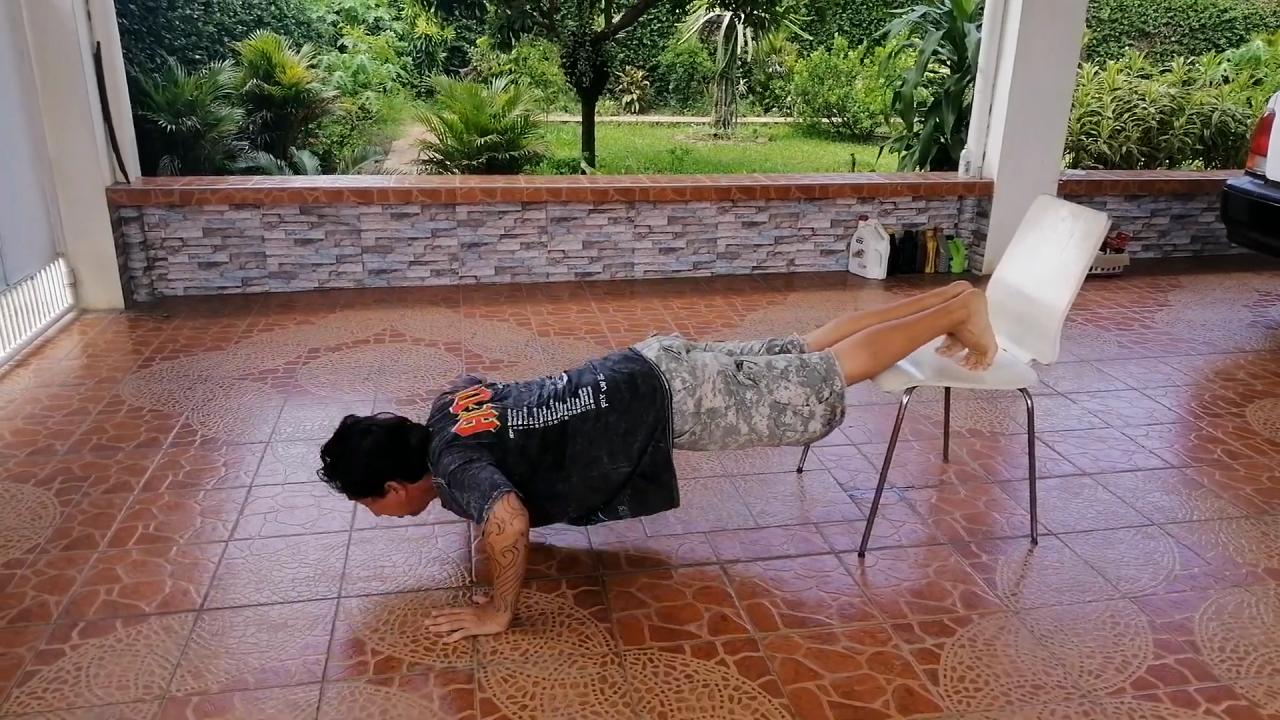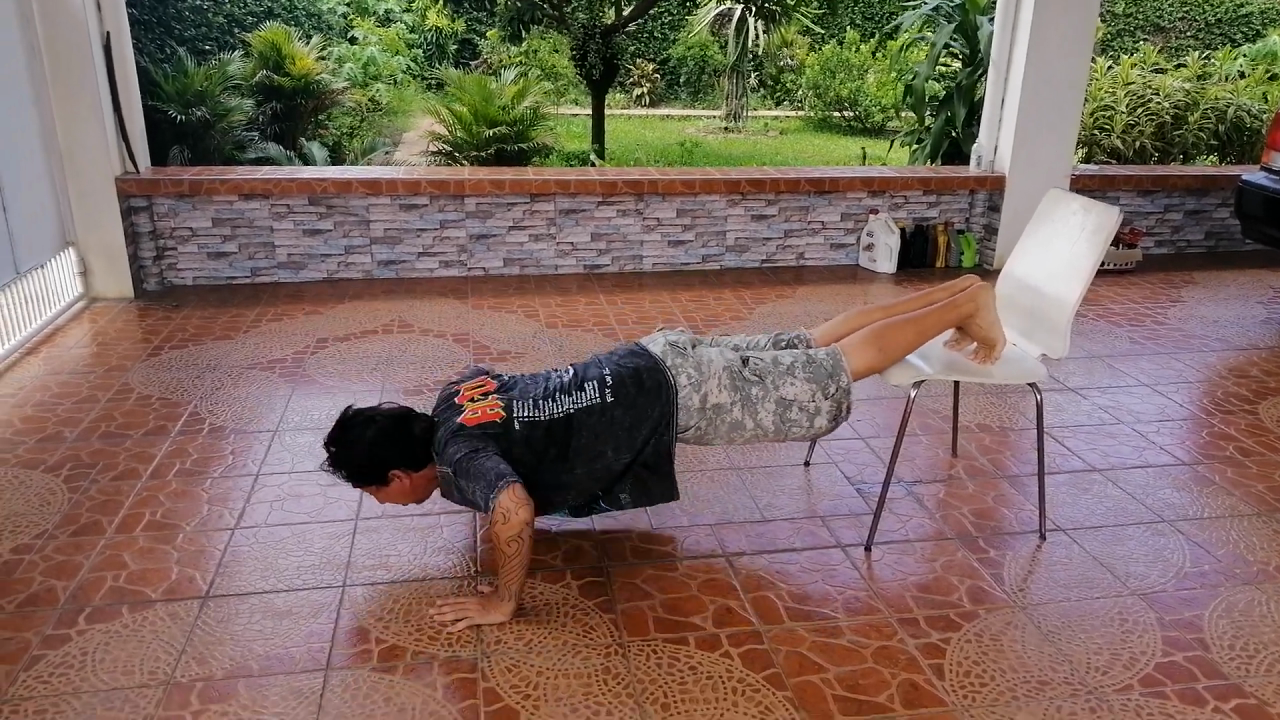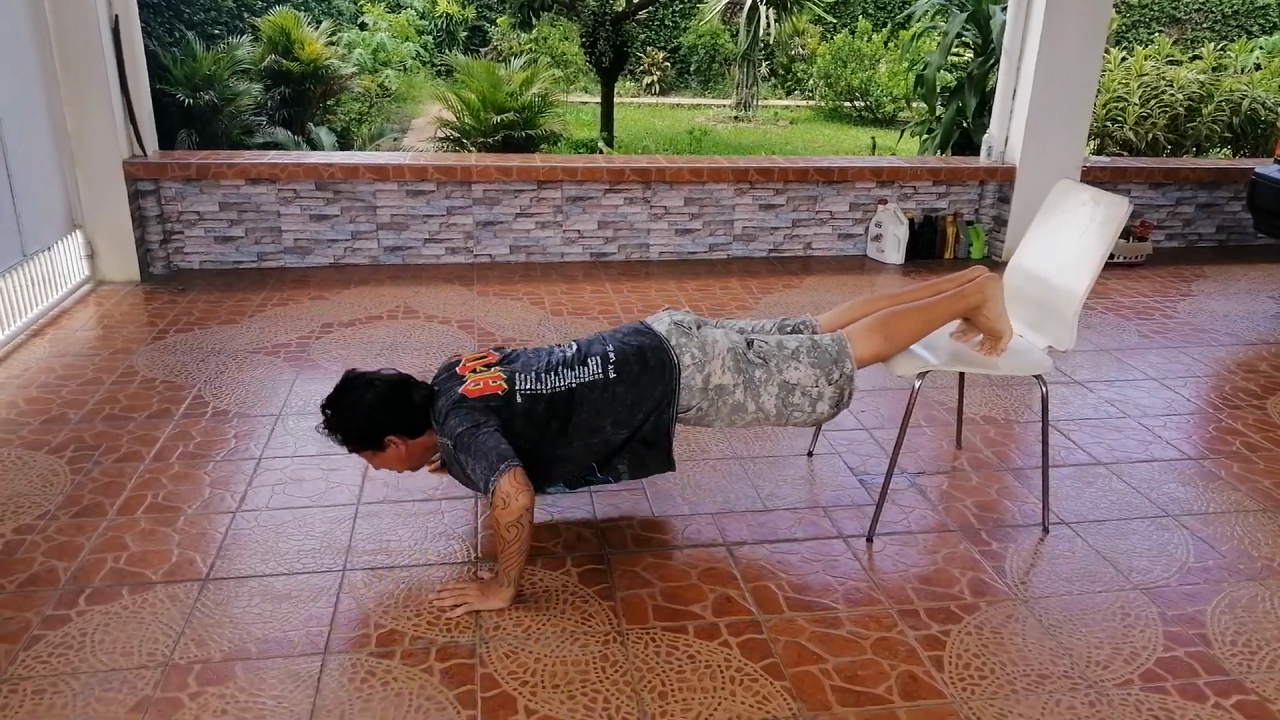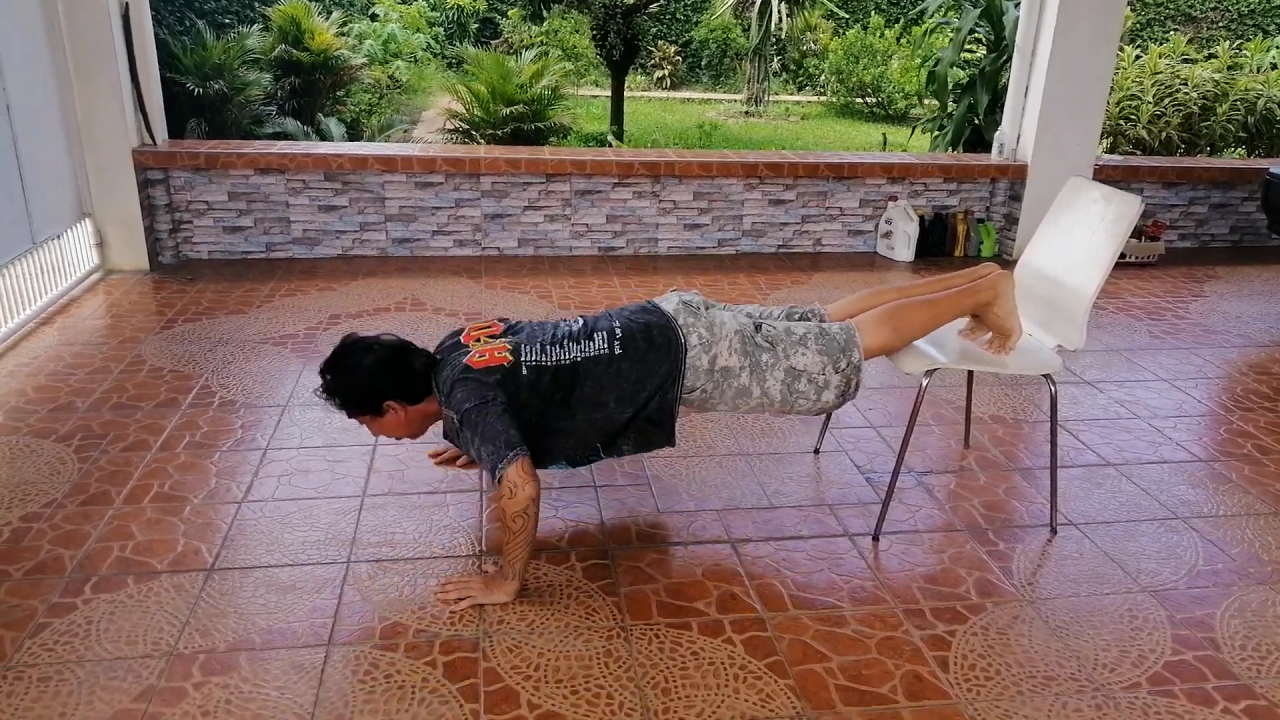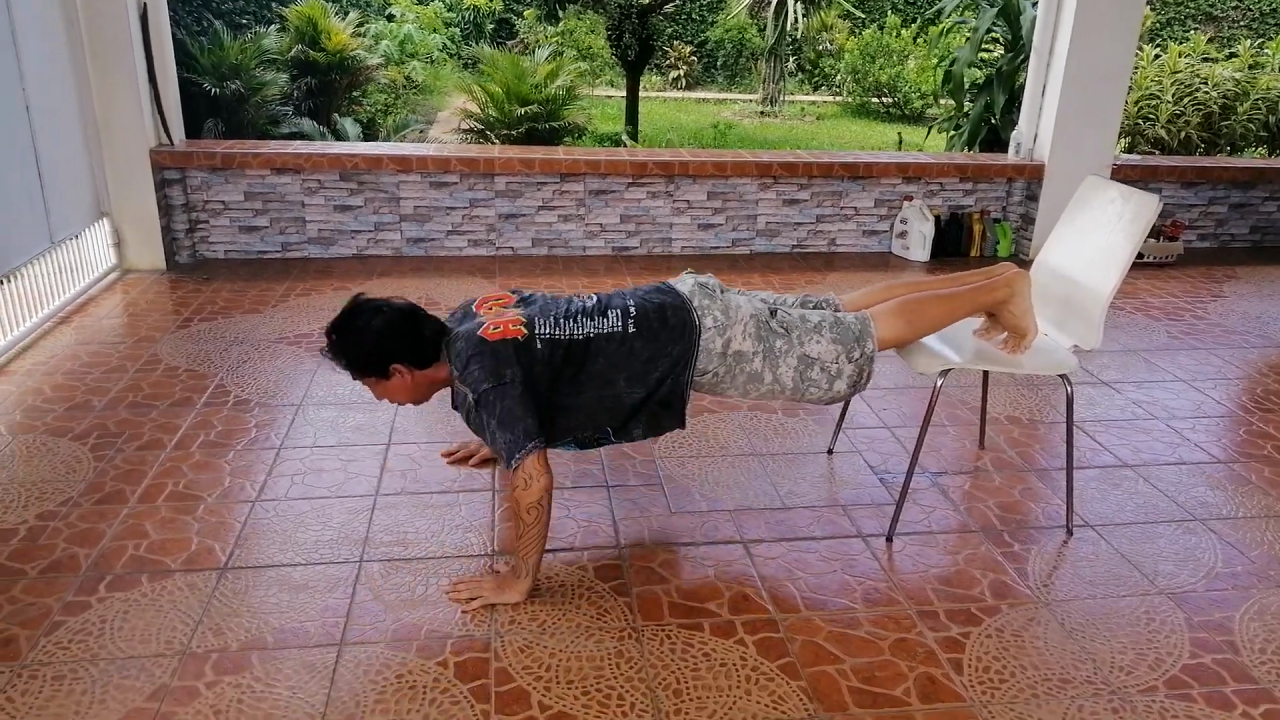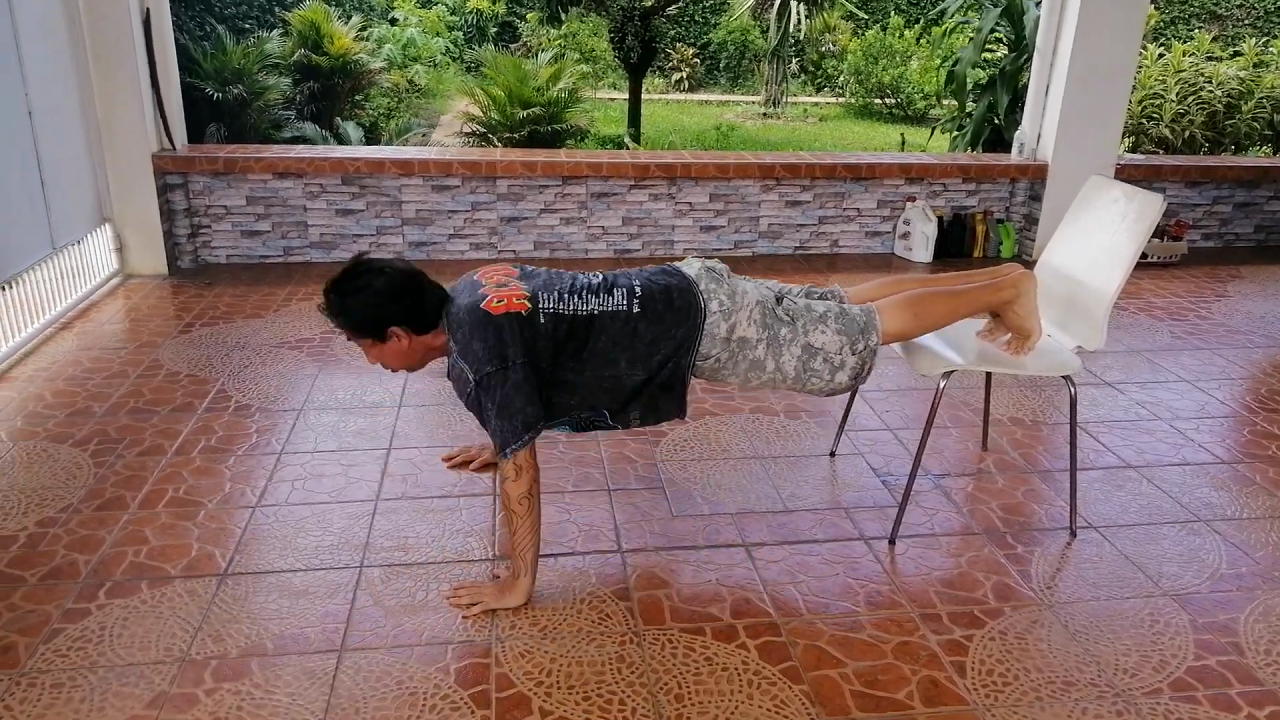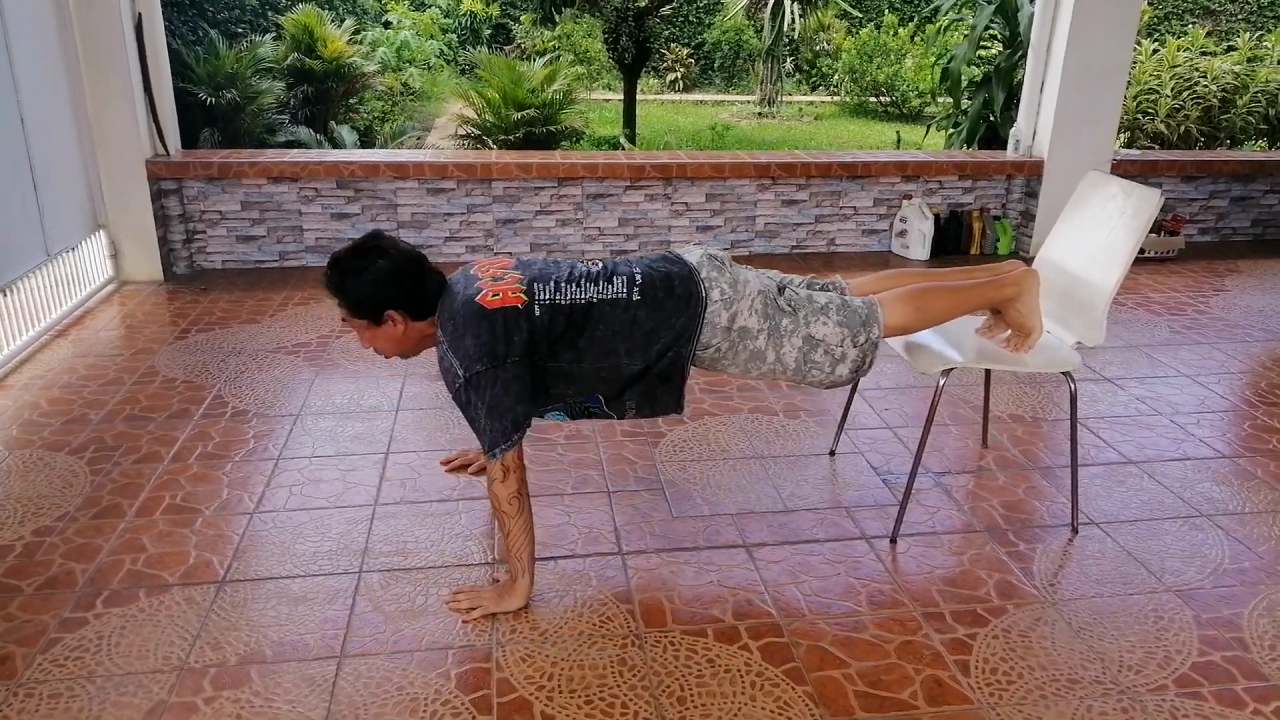
dt=0.1s
person 1, frame 1
left shoulder: (453, 468)
right shoulder: (446, 416)
left elbow: (508, 521)
left wrist: (498, 608)
left hip: (669, 402)
right hip: (653, 368)
left knee: (830, 378)
right knee: (809, 355)
left ankle: (960, 309)
right ankle: (948, 296)
person 1, frame 2
left shoulder: (459, 458)
right shoulder: (450, 404)
left elbow: (516, 512)
left wrist: (502, 599)
left hip: (676, 394)
right hip: (659, 362)
left knee: (838, 372)
right knee: (816, 347)
left ankle: (970, 303)
right ankle: (952, 291)
person 1, frame 3
left shoulder: (458, 429)
right shoulder: (449, 379)
left elbow: (514, 496)
left wrist: (501, 584)
right wrist: (476, 455)
left hip: (678, 376)
right hip: (664, 342)
left knee: (839, 362)
right knee: (821, 334)
left ankle: (975, 294)
right ankle: (961, 281)
person 1, frame 4
left shoulder: (461, 392)
right shoulder: (454, 348)
left elbow: (521, 483)
left wrist: (506, 579)
right wrist: (488, 442)
left hip: (687, 354)
right hip: (669, 325)
left knee: (847, 347)
right knee: (830, 322)
left ankle: (984, 291)
right ankle: (974, 279)
person 1, frame 5
left shoulder: (476, 373)
right shoulder: (463, 322)
left elbow: (534, 476)
left wrist: (518, 577)
right wrist: (500, 437)
left hip: (697, 340)
right hip: (682, 306)
left knee: (859, 339)
right knee: (842, 317)
left ankle: (999, 289)
right ankle: (990, 278)
person 1, frame 6
left shoulder: (474, 347)
right shoulder: (466, 295)
left elbow: (520, 471)
left wrist: (518, 581)
right wrist: (496, 438)
left hip: (702, 322)
right hip: (689, 291)
left knee: (861, 335)
right knee: (842, 307)
left ankle: (1007, 288)
right ankle: (994, 278)
person 1, frame 7
left shoulder: (466, 341)
right shoulder: (462, 285)
left elbow: (509, 472)
left wrist: (515, 584)
right wrist: (495, 437)
left hip: (703, 312)
right hip: (689, 279)
left knee: (860, 328)
right knee: (845, 303)
left ankle: (1008, 284)
right ankle: (996, 274)
